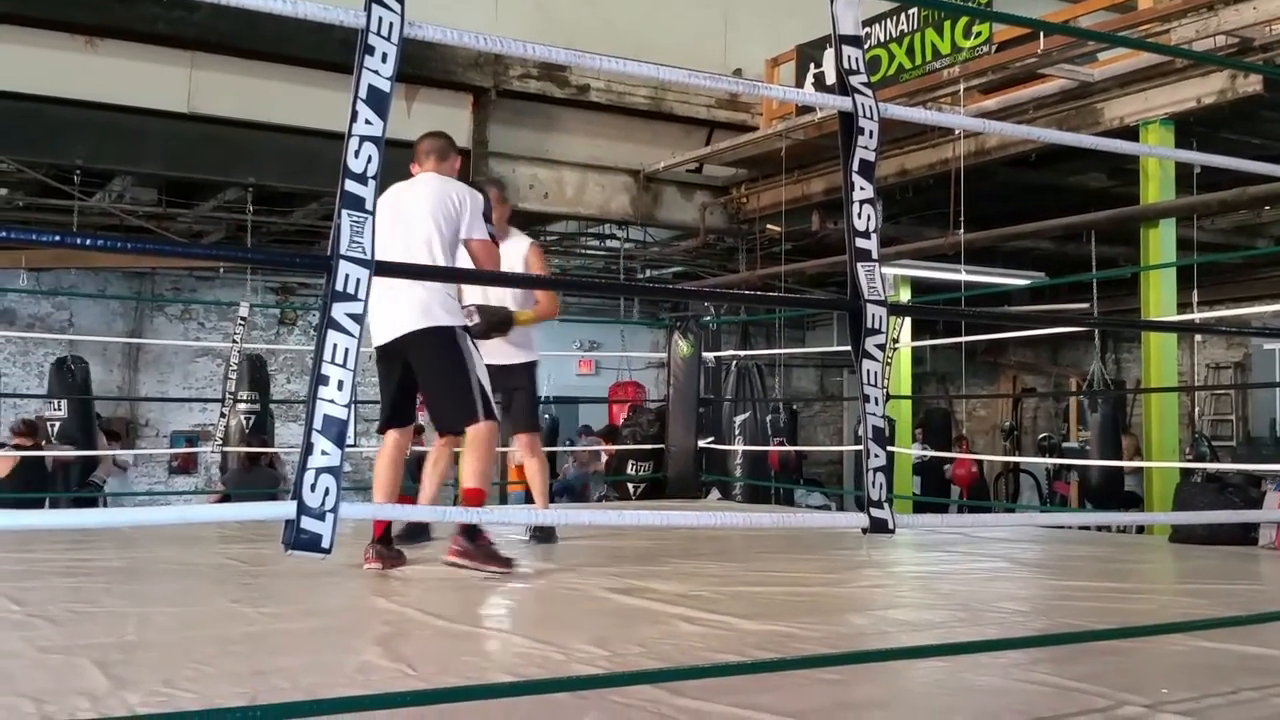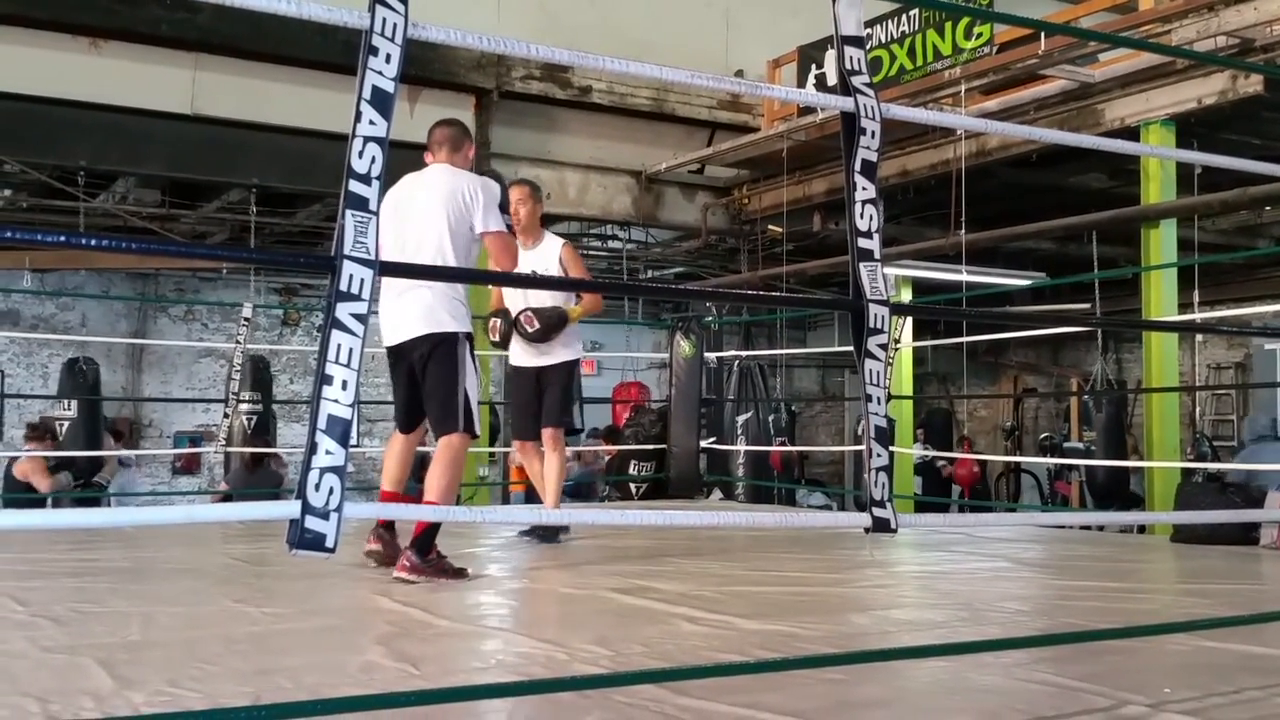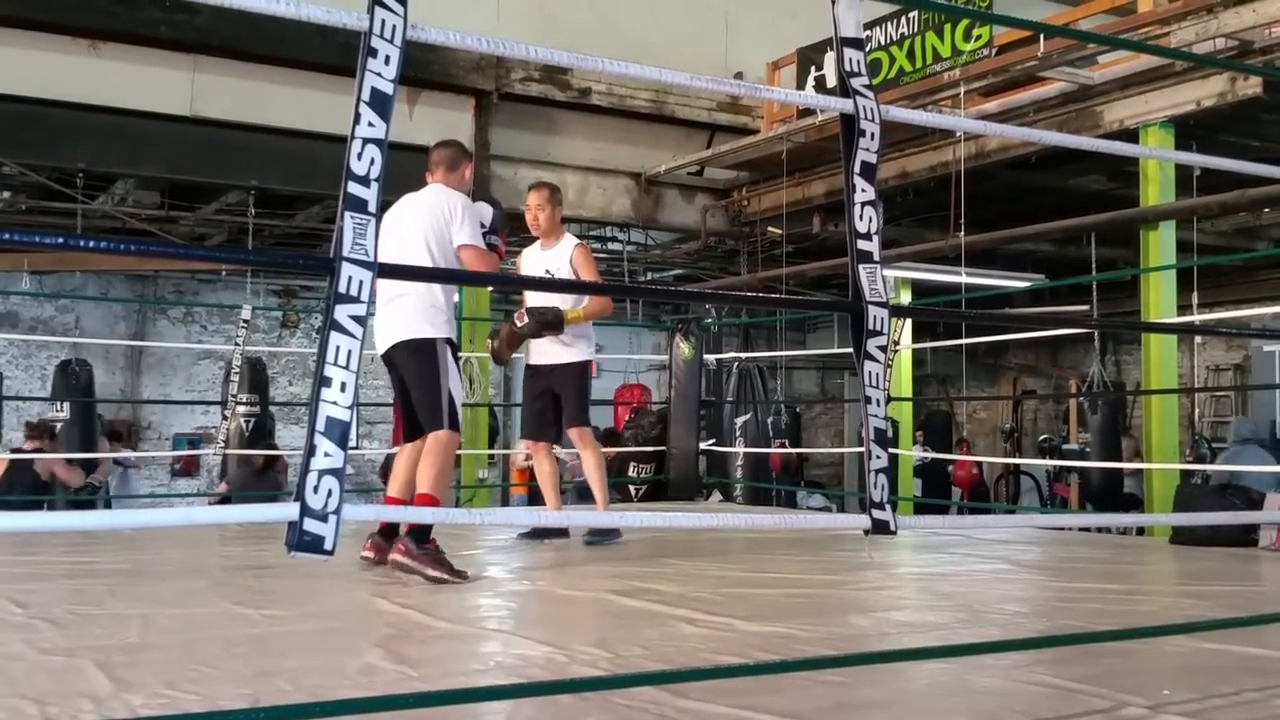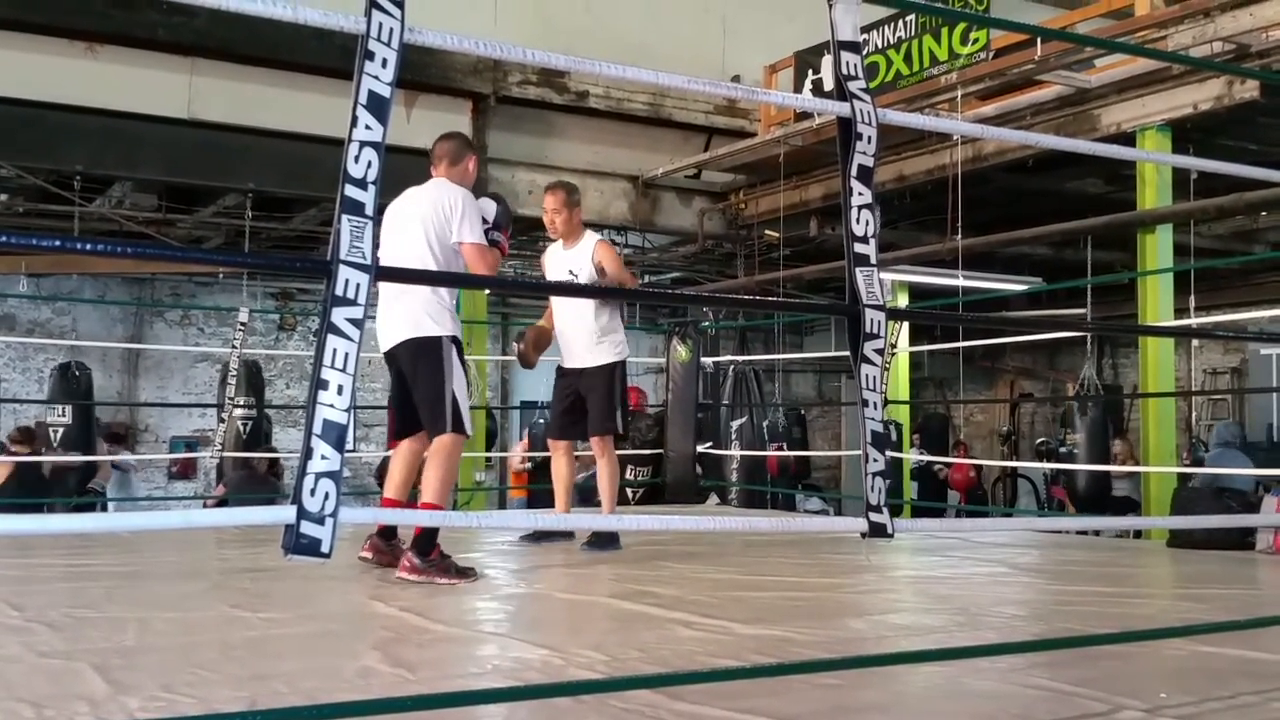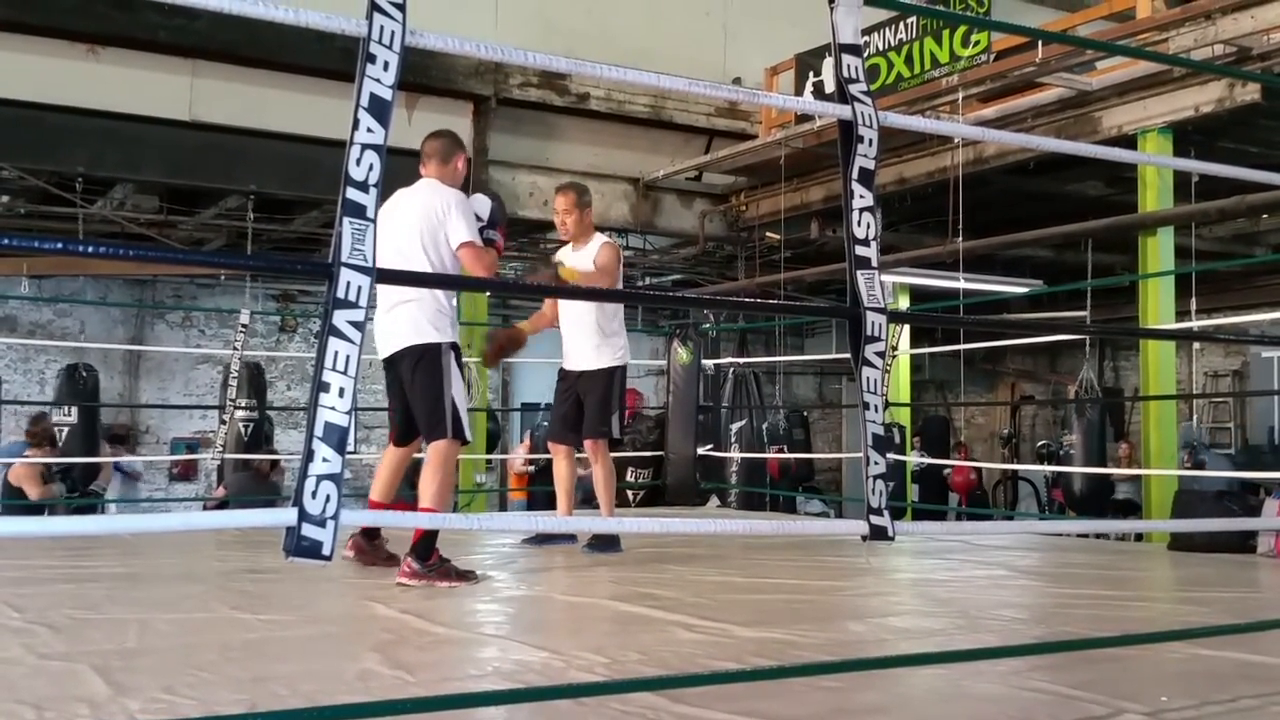
dt=0.5s
person 1, frame 1
left shoulder: (387, 197)
right shoulder: (461, 193)
left elbow: (370, 266)
right elbow: (490, 265)
left hip: (386, 322)
right hip: (433, 318)
left knee: (395, 431)
right knee: (481, 423)
left ankle: (380, 542)
right ankle: (468, 535)
person 1, frame 2
left shoulder: (398, 189)
right shoulder: (474, 185)
left elbow: (378, 258)
right elbow: (505, 260)
right wrist: (499, 223)
left hip: (396, 322)
right hip: (441, 320)
left knee: (408, 425)
right knee: (455, 434)
left ankle: (383, 530)
right ankle: (419, 552)
person 1, frame 3
left shoulder: (398, 208)
right shoulder: (457, 203)
right elbow: (481, 269)
right wrist: (494, 244)
left hip: (390, 329)
right hip: (425, 329)
left knee: (417, 434)
right knee: (444, 432)
left ankle: (384, 535)
right ankle: (416, 540)
person 1, frame 4
left shoulder: (401, 202)
right shoulder: (459, 198)
right elbow: (483, 269)
right wrist: (498, 240)
left hip: (393, 328)
right hip: (429, 327)
left knee: (413, 435)
right knee: (448, 434)
left ankle: (384, 538)
right ankle: (422, 552)
person 1, frame 5
left shoulder: (393, 203)
right shoulder: (452, 199)
left elbow: (377, 271)
right elbow: (481, 270)
right wrist: (493, 238)
left hip: (391, 332)
right hip: (428, 332)
left knee: (406, 437)
right knee: (446, 440)
left ankle: (366, 536)
right ankle: (421, 557)
person 2, frame 1
left shoulder: (525, 249)
left elbow: (551, 306)
left wrist: (514, 318)
left hip: (515, 360)
left knee: (527, 440)
right knee: (446, 437)
person 2, frame 2
left shoulder: (560, 249)
left elbow: (594, 300)
right elbow: (497, 304)
left wrist: (563, 316)
left hip: (560, 358)
right hip: (521, 361)
left knee: (551, 434)
right knee: (523, 443)
right ankle: (551, 515)
person 2, frame 3
left shoulder: (575, 251)
right shoulder: (526, 257)
left elbow: (604, 304)
left wrist: (563, 318)
right wrist: (513, 332)
left hip: (572, 359)
right hip: (537, 362)
left knee: (579, 432)
right knee: (537, 443)
person 2, frame 4
left shoulder: (599, 250)
right shoulder: (549, 256)
left elbow: (630, 281)
left wrist: (619, 285)
right wrist: (538, 335)
left hip: (604, 361)
right hip: (569, 364)
left knee: (600, 440)
right knee: (558, 440)
left ankle: (608, 527)
person 2, frame 5
left shoulder: (606, 249)
right shoulder: (561, 257)
left elbow: (608, 280)
right elbow: (551, 312)
left wrist: (564, 273)
right wrist: (516, 333)
left hip: (604, 364)
right hip: (571, 366)
left knee: (595, 444)
right knee: (559, 444)
left ankle: (608, 530)
